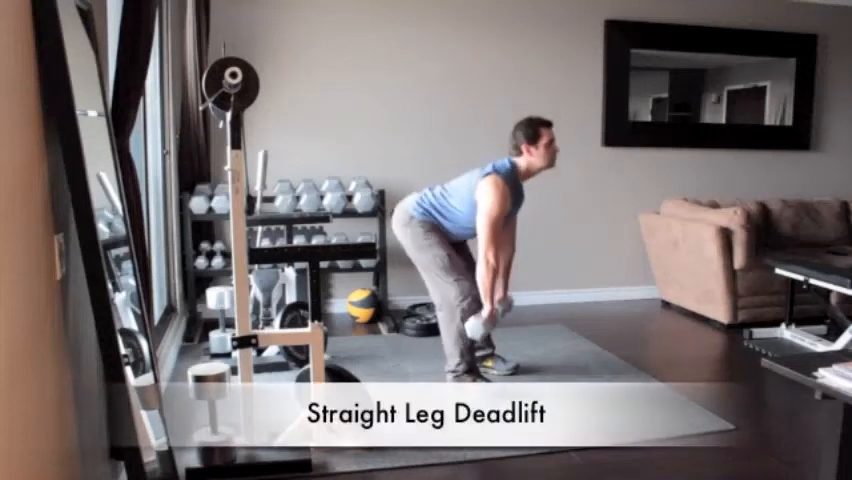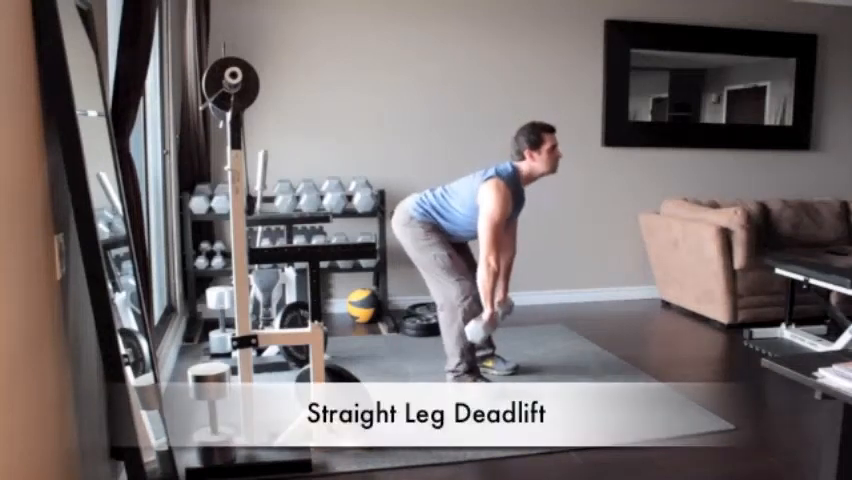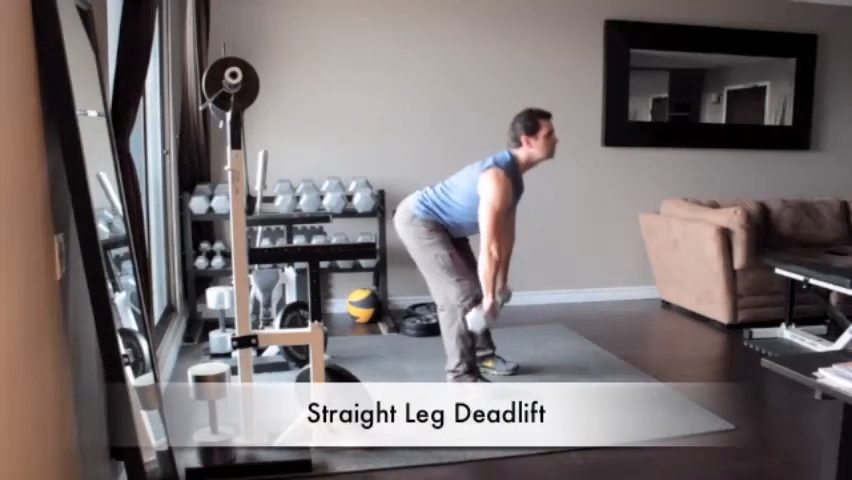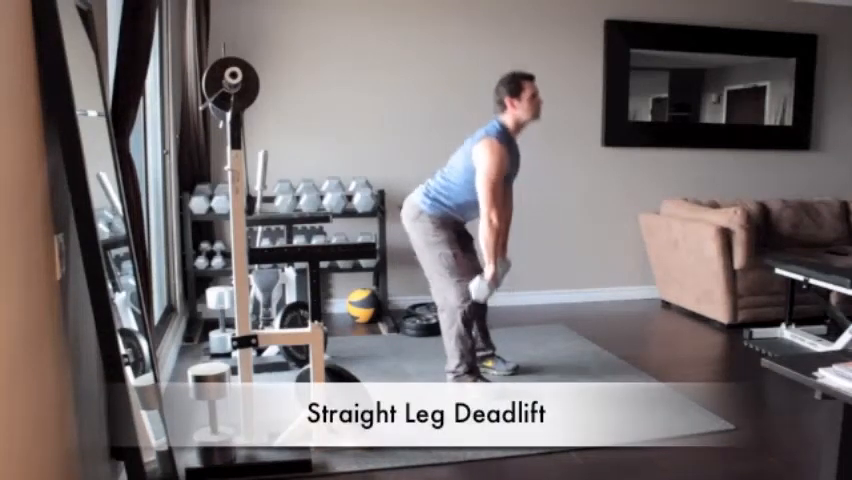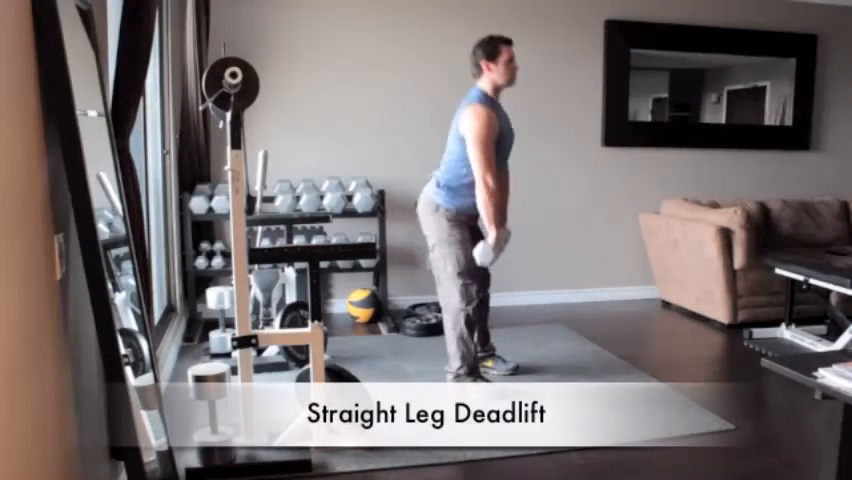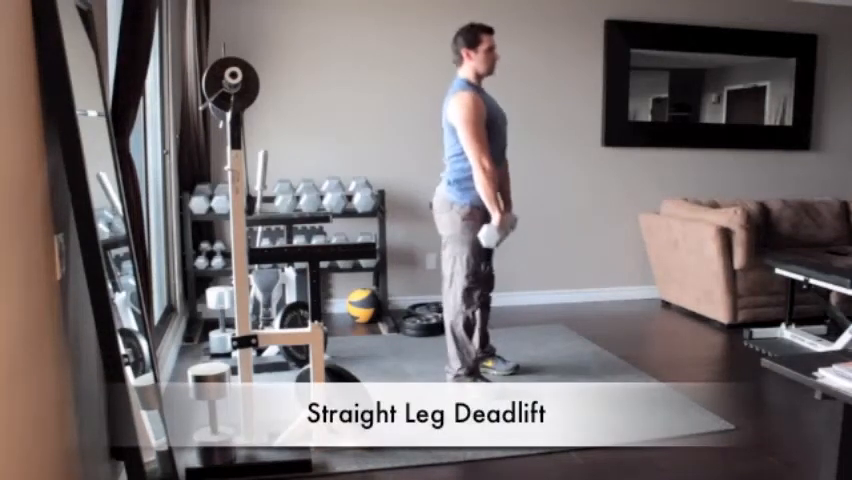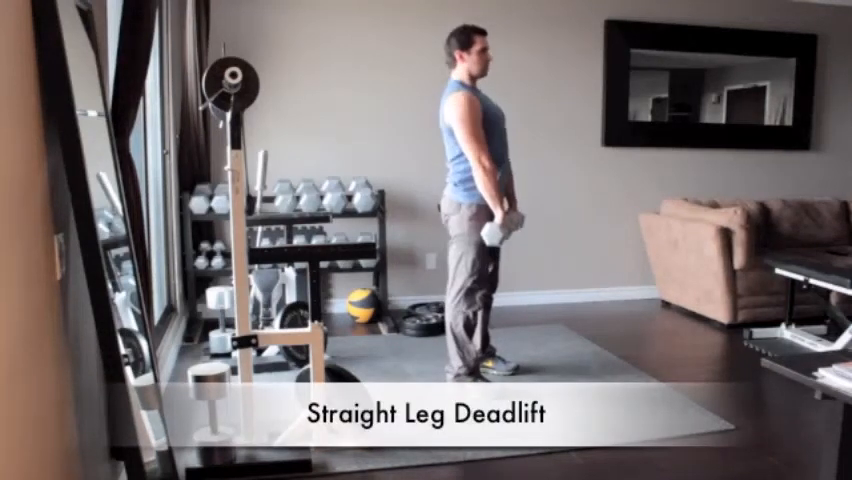
dt=0.2s
person 1, frame 1
left shoulder: (514, 181)
right shoulder: (497, 186)
left elbow: (506, 241)
right elbow: (487, 256)
left wrist: (502, 290)
right wrist: (488, 305)
left hip: (440, 225)
right hip: (416, 222)
left knee: (474, 286)
right knee: (458, 293)
left ankle: (483, 355)
right ankle: (461, 375)
person 1, frame 2
left shoulder: (515, 185)
right shoulder: (499, 190)
left elbow: (507, 244)
right elbow: (488, 260)
left wrist: (502, 292)
right wrist: (488, 309)
left hip: (440, 225)
right hip: (415, 222)
left knee: (475, 286)
right knee: (459, 293)
left ankle: (483, 356)
right ankle: (461, 374)
person 1, frame 3
left shoulder: (514, 173)
right shoulder: (499, 179)
left elbow: (505, 233)
right elbow: (489, 248)
left wrist: (501, 283)
right wrist: (489, 296)
left hip: (442, 223)
right hip: (418, 221)
left knee: (474, 286)
right knee: (460, 293)
left ankle: (483, 355)
right ankle: (462, 375)
person 1, frame 4
left shoulder: (508, 142)
right shoulder: (493, 146)
left elbow: (504, 203)
right elbow: (489, 215)
left wrist: (501, 254)
right wrist: (491, 264)
left hip: (447, 217)
right hip: (426, 216)
right knee: (458, 293)
left ankle: (482, 355)
right ankle: (462, 375)
person 1, frame 5
left shoulder: (494, 108)
right shoulder: (479, 111)
left elbow: (500, 172)
right elbow: (485, 180)
left wrist: (501, 223)
right wrist: (492, 230)
left hip: (462, 211)
right hip: (442, 210)
left knee: (479, 286)
right knee: (461, 293)
left ankle: (483, 355)
right ankle: (462, 375)
person 1, frame 6
left shoulder: (479, 95)
right shoulder: (465, 98)
left elbow: (499, 159)
right elbow: (481, 164)
left wrist: (507, 207)
right wrist: (497, 213)
left hip: (474, 206)
right hip: (459, 206)
left knee: (481, 287)
right knee: (462, 292)
left ankle: (483, 354)
right ankle: (462, 374)
person 1, frame 7
left shoulder: (474, 96)
right shoulder: (460, 98)
left elbow: (500, 158)
right elbow: (480, 162)
left wrist: (511, 204)
right wrist: (499, 210)
left hip: (482, 204)
right hip: (468, 206)
left knee: (484, 287)
right knee: (465, 291)
left ankle: (482, 354)
right ankle: (462, 372)
